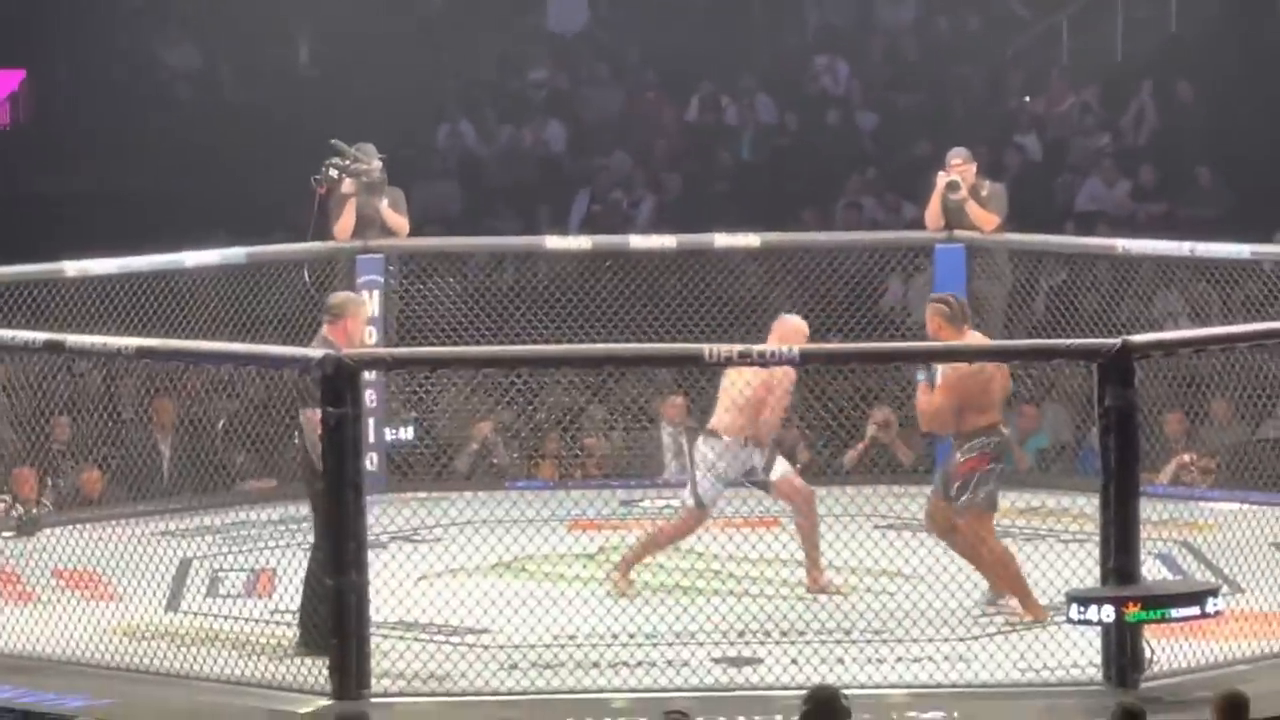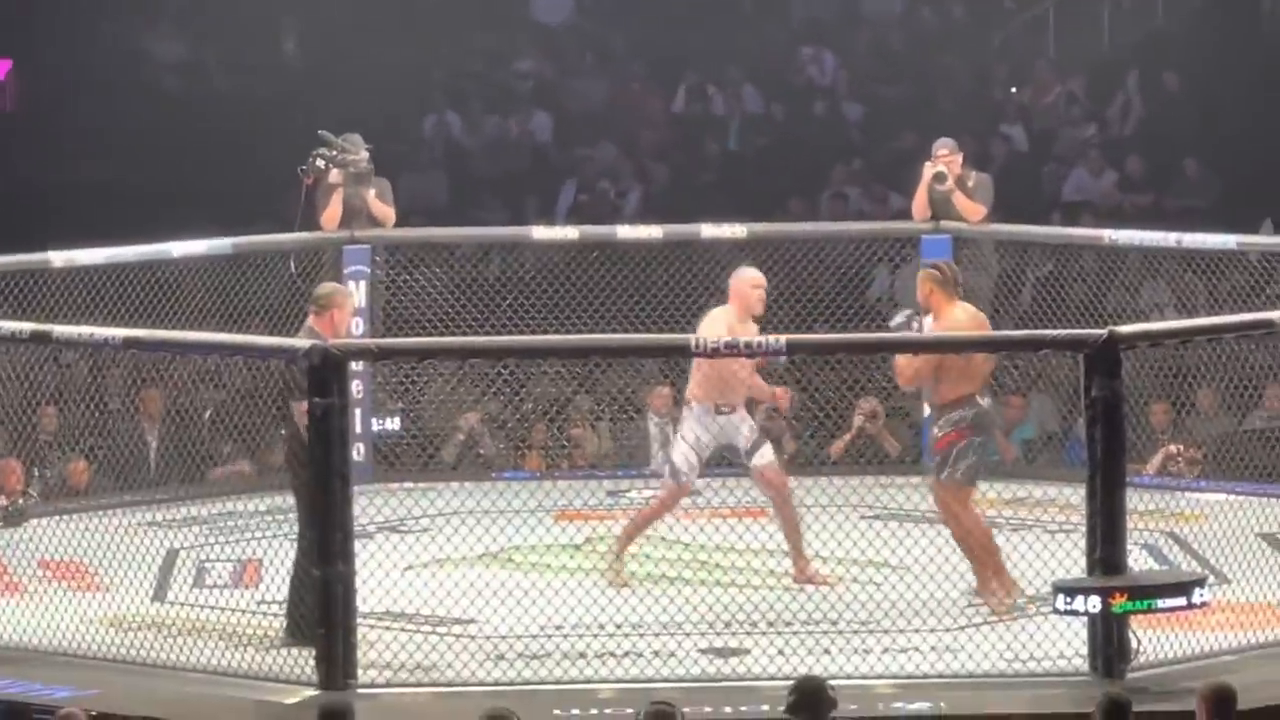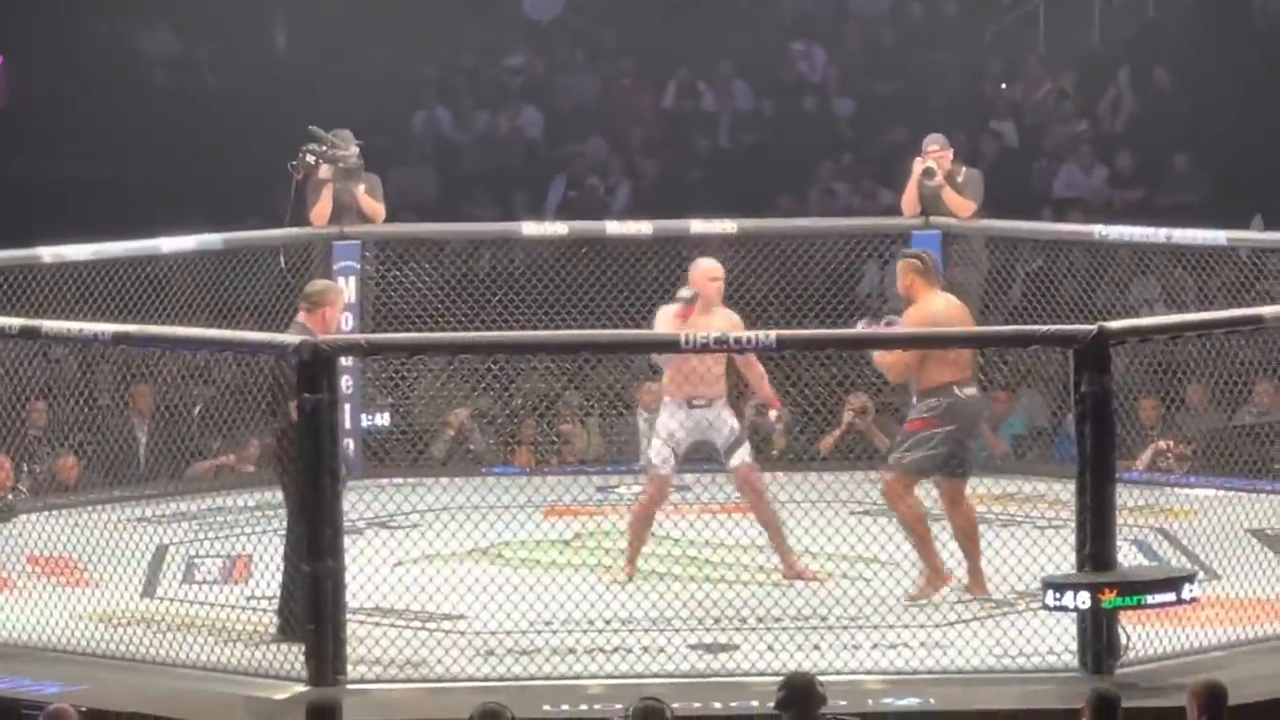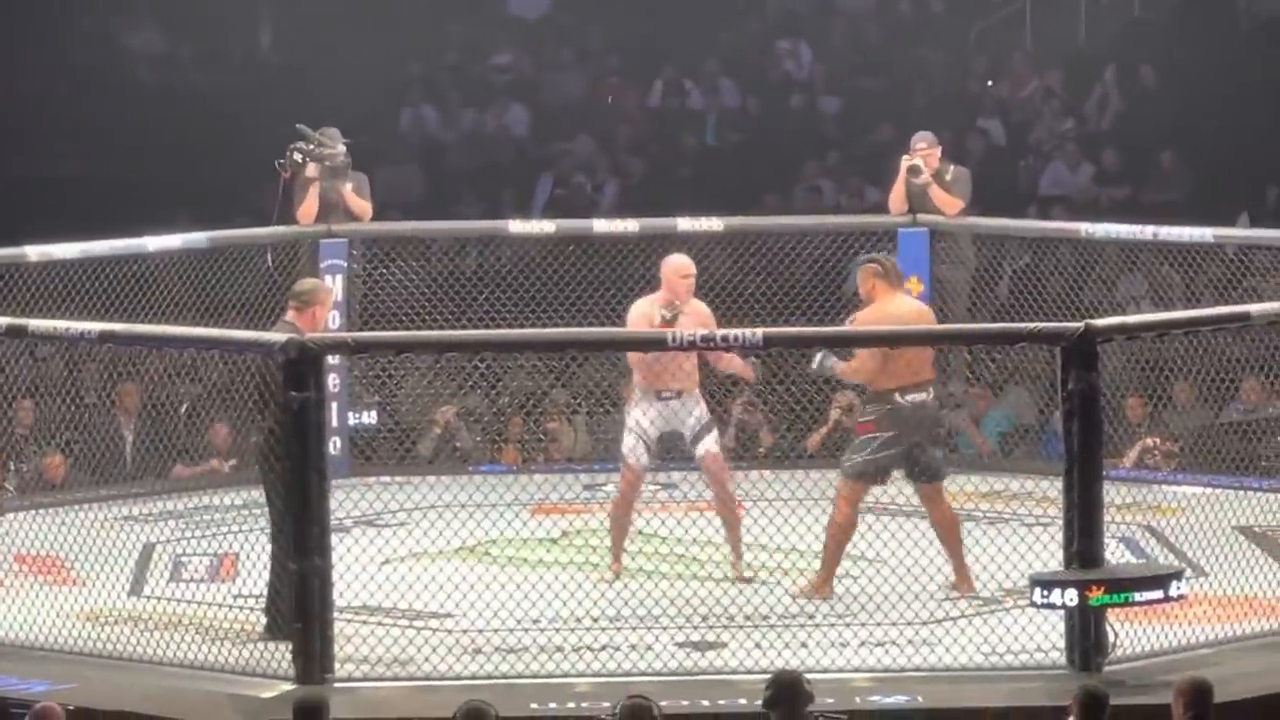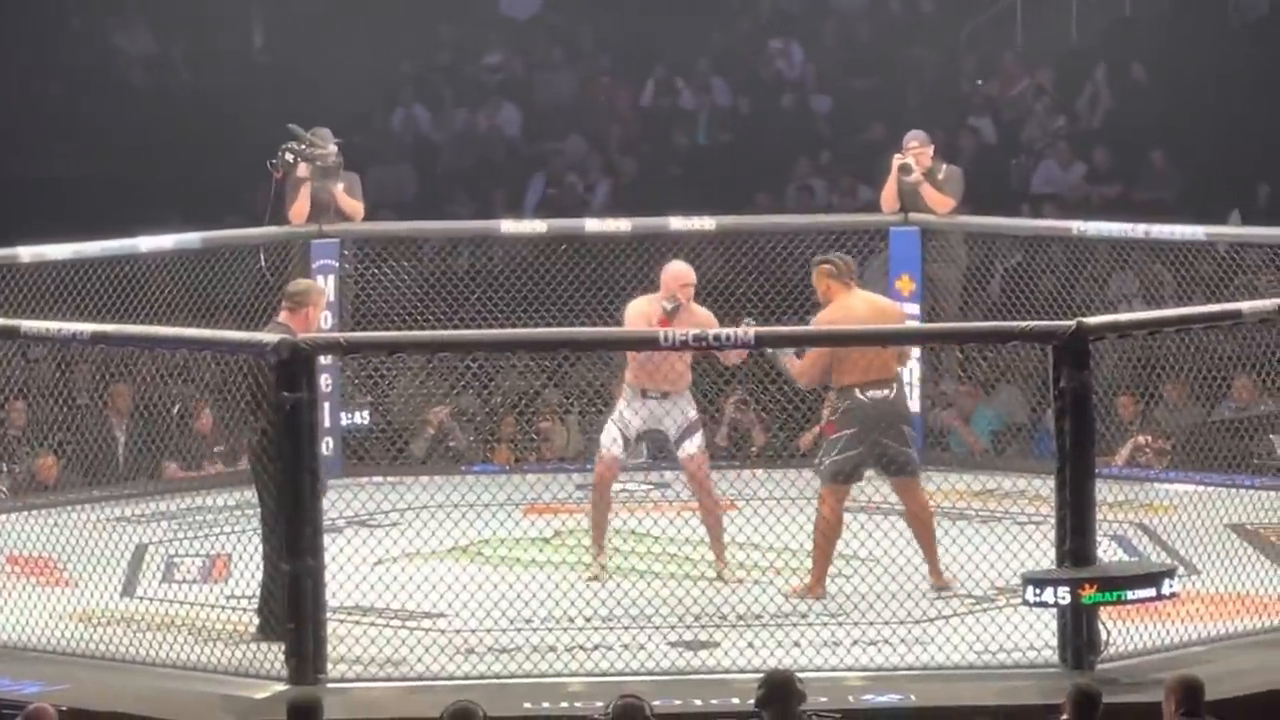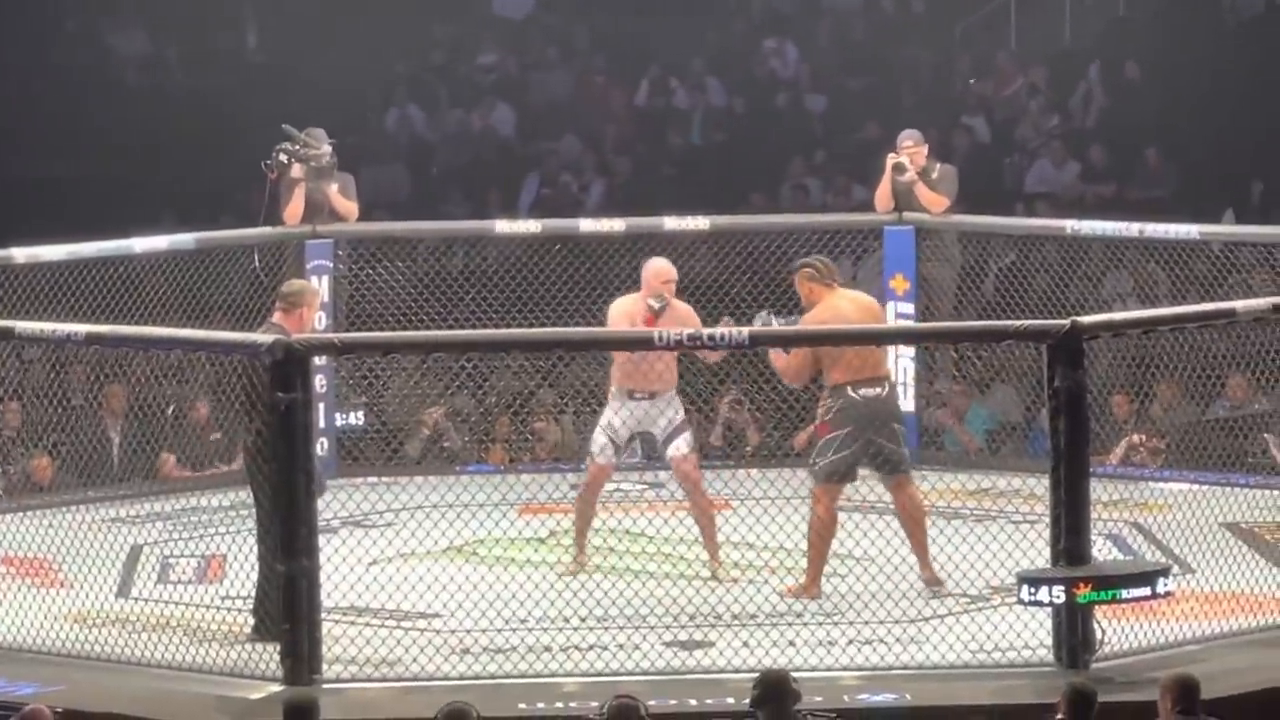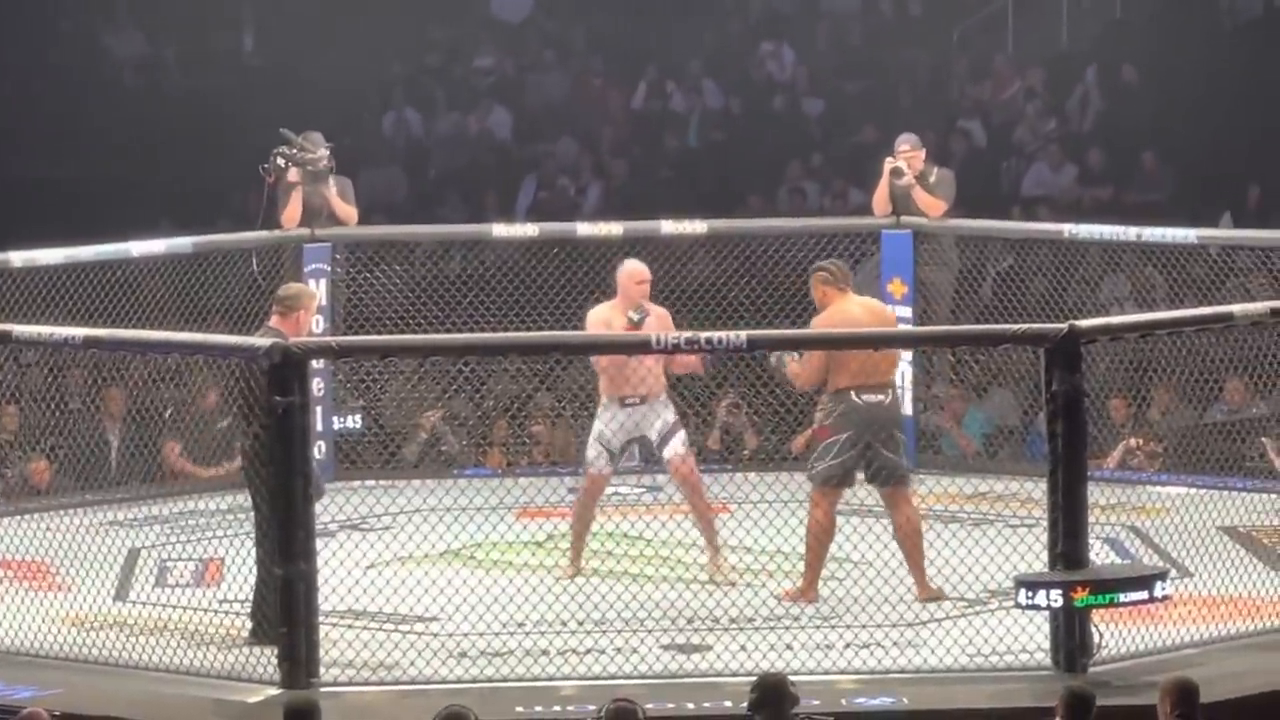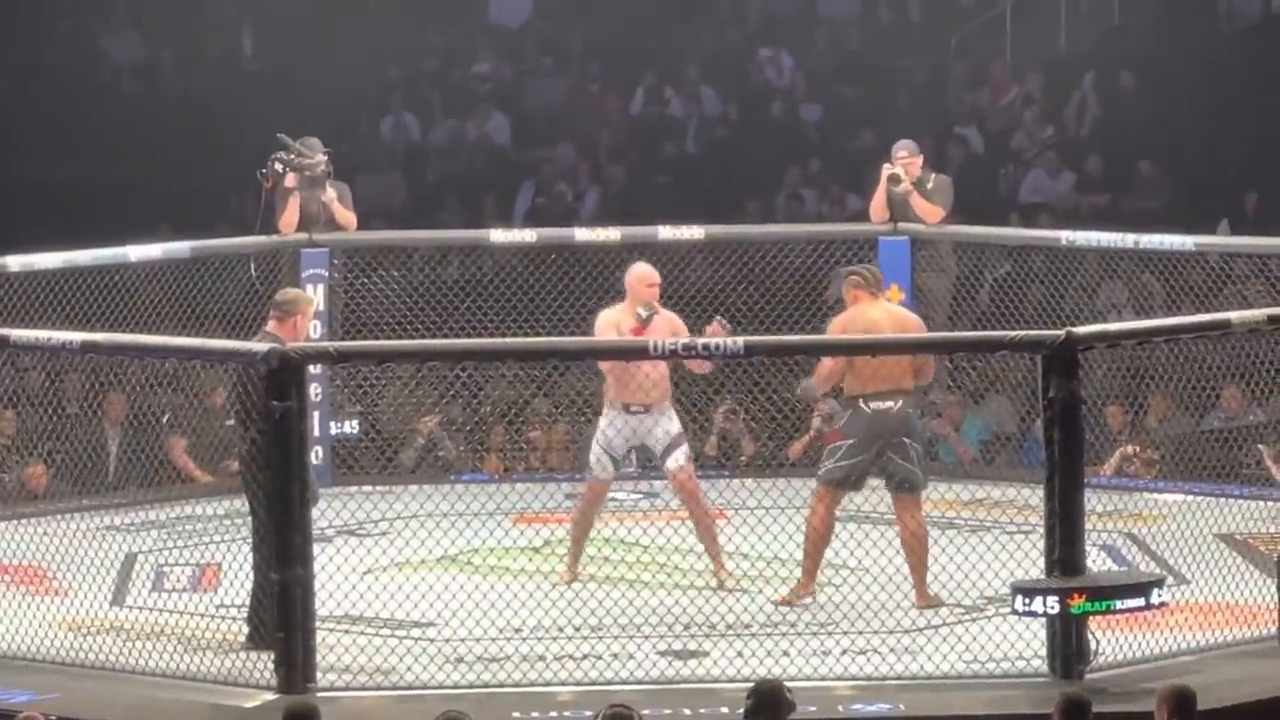
dt=0.2s
person 1, frame 1
left shoulder: (334, 356)
right elbow: (310, 418)
right wrist: (326, 469)
right hip: (329, 467)
left knee: (329, 546)
left ankle: (314, 629)
right ankle: (317, 634)
person 1, frame 2
left shoulder: (317, 346)
right elbow: (303, 411)
right hip: (313, 458)
left knee: (317, 536)
right knee: (319, 538)
left ankle: (303, 619)
right ankle: (303, 625)
person 1, frame 3
left shoulder: (300, 341)
right elbow: (300, 408)
left hip: (297, 451)
right hip: (300, 453)
left knee: (303, 533)
right knee: (307, 535)
left ankle: (296, 614)
right ankle: (294, 622)
person 1, frame 4
left shoulder: (278, 337)
left hip: (275, 449)
right hip: (287, 452)
left knee: (287, 533)
right knee: (293, 535)
left ankle: (282, 614)
right ankle: (282, 620)
person 1, frame 5
left shoulder: (269, 338)
left hip: (267, 450)
right hip: (280, 454)
left knee: (278, 535)
right knee: (286, 537)
left ankle: (275, 615)
right ankle: (275, 622)
person 1, frame 6
left shoulder: (262, 339)
left hip: (261, 451)
right hip: (275, 455)
left knee: (274, 536)
right knee: (281, 538)
left ankle: (271, 616)
right ankle: (270, 622)
person 1, frame 7
left shoulder: (259, 343)
left hip: (260, 455)
right hip: (274, 459)
left knee: (272, 540)
right knee: (279, 542)
left ankle: (269, 619)
right ankle: (267, 626)
person 1, frame 8
left shoulder: (256, 348)
left hip: (258, 461)
right hip: (271, 465)
left knee: (269, 545)
right knee: (276, 547)
left ankle: (265, 624)
right ankle: (264, 631)
person 2, frame 1
left shoulder: (957, 369)
right shoulder: (978, 342)
left elbow: (928, 422)
right elbow: (1005, 386)
left wrist: (923, 379)
left hip: (978, 448)
right hip: (971, 445)
left knee: (977, 533)
right knee: (937, 518)
left ankle: (1031, 607)
right ankle: (998, 582)
person 2, frame 2
left shoulder: (944, 329)
right shoulder: (974, 315)
left elbow: (907, 379)
left hip: (959, 420)
right hip: (972, 411)
left knee: (956, 505)
right knee: (949, 501)
left ankle: (1003, 584)
right ankle: (985, 579)
person 2, frame 3
left shoulder: (919, 315)
right shoulder: (956, 307)
left elbow: (896, 371)
left hip: (938, 407)
right hip: (964, 401)
left knee: (894, 485)
right knee: (954, 496)
left ankle: (934, 570)
right ankle: (976, 579)
person 2, frame 4
left shoulder: (874, 315)
right shoulder: (924, 311)
left elbow: (865, 371)
left wrist: (830, 365)
left hip: (888, 412)
right hip: (925, 406)
left knee: (848, 496)
right knee: (933, 496)
left ankle: (823, 582)
right ankle: (963, 578)
person 2, frame 5
left shoulder: (827, 319)
right shoulder: (890, 308)
left elbow: (808, 377)
left wrist: (783, 355)
left hip: (853, 407)
right hip: (893, 401)
left knee: (831, 497)
right knee: (910, 488)
left ankle: (816, 583)
right ankle: (936, 572)
person 2, frame 6
left shoulder: (814, 320)
right shoulder: (872, 305)
left elbow: (794, 376)
left wrist: (770, 342)
left hip: (846, 405)
right hip: (883, 398)
left knee: (824, 496)
right knee: (902, 485)
left ankle: (811, 582)
right ankle: (926, 566)
person 2, frame 7
left shoulder: (825, 321)
right shoulder: (885, 312)
left elbow: (807, 380)
left wrist: (785, 359)
left hip: (847, 410)
right hip: (886, 406)
left knee: (823, 500)
right knee: (899, 499)
left ankle: (809, 586)
right ankle: (923, 583)
person 2, frame 8
left shoulder: (845, 322)
right shoulder: (914, 322)
left elbow: (830, 373)
right elbow: (926, 375)
left wrist: (811, 389)
left hip: (860, 415)
right hip: (901, 415)
left knee: (823, 500)
right knee: (909, 507)
left ankle: (805, 584)
right ankle: (922, 591)
person 3, frame 1
right shoulder: (783, 370)
right elbow: (766, 427)
right wrist: (764, 439)
left hip: (746, 445)
right hip: (720, 448)
left knee: (804, 496)
right knee: (689, 522)
left ankle: (815, 576)
right ankle: (624, 567)
person 3, frame 2
left shoulder: (749, 328)
right shoulder: (718, 319)
right elbow: (723, 367)
left wrist: (772, 393)
left hip: (736, 416)
right hip: (701, 416)
left knee: (779, 487)
right knee: (671, 497)
left ankle: (801, 565)
right ankle: (618, 552)
person 3, frame 3
left shoulder: (729, 319)
right shoulder: (670, 313)
left elbow: (749, 363)
right elbow: (661, 358)
left wrist: (772, 400)
right wrist: (682, 316)
left hip: (717, 411)
right hip: (677, 411)
left knee: (752, 488)
right knee: (655, 493)
left ankle: (789, 562)
right ankle: (630, 563)
person 3, frame 4
left shoulder: (700, 311)
right shoulder: (641, 311)
left elbow: (717, 355)
right elbow: (636, 362)
left wrist: (741, 367)
right wrist: (661, 329)
left hip: (689, 402)
right hip: (649, 402)
left knee: (719, 476)
right knee: (629, 487)
left ankle: (737, 556)
right ankle: (615, 561)
person 3, frame 5
left shoulder: (700, 315)
right shoulder: (638, 309)
left elbow: (730, 355)
right elbow: (636, 358)
right wrist: (664, 323)
left hip: (677, 401)
right hip: (636, 400)
left knee: (701, 479)
right knee: (602, 475)
left ankle: (720, 559)
right ankle: (598, 554)
person 3, frame 6
left shoulder: (682, 312)
right shoulder: (621, 308)
left elbow: (710, 354)
right elbow: (623, 357)
right wrist: (648, 322)
left hip: (664, 403)
right hip: (623, 402)
left knee: (691, 479)
right knee: (594, 479)
left ankle: (714, 558)
right ankle: (579, 551)
person 3, frame 7
left shoulder: (660, 315)
right shoulder: (599, 315)
left elbow: (676, 363)
right elbow: (601, 363)
left wrist: (697, 357)
right wrist: (628, 333)
left hip: (656, 407)
right hip: (615, 410)
left knee: (690, 478)
right knee: (591, 488)
left ankle: (715, 556)
right ankle: (575, 559)
person 3, frame 8
left shoulder: (670, 321)
right shoulder: (609, 318)
left elbow: (699, 365)
right elbow: (608, 366)
right wrist: (636, 331)
left hip: (660, 415)
right hip: (619, 415)
left knee: (689, 489)
right knee: (593, 494)
left ankle: (718, 565)
right ankle: (572, 564)
